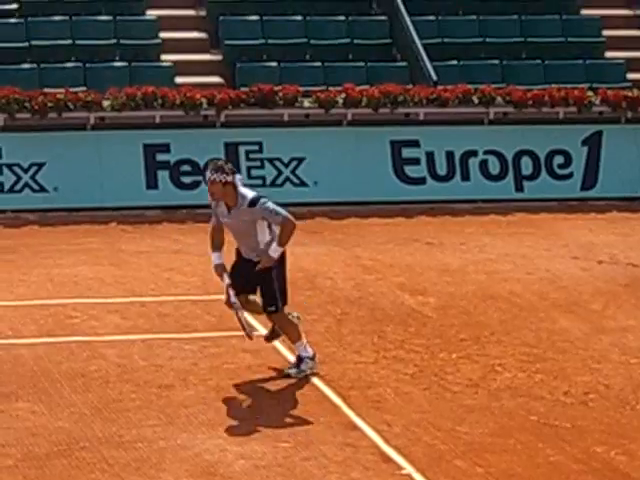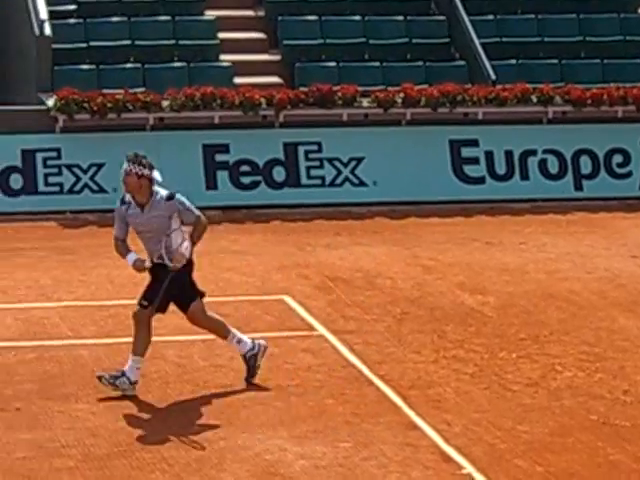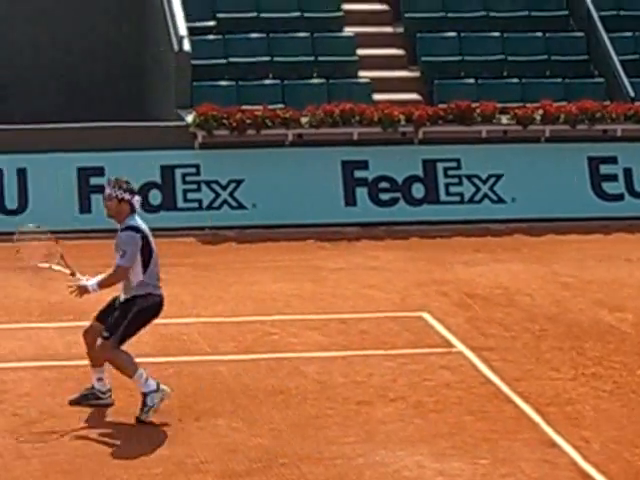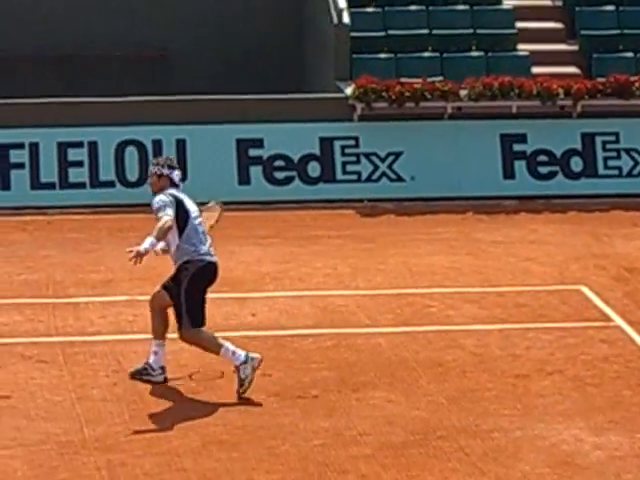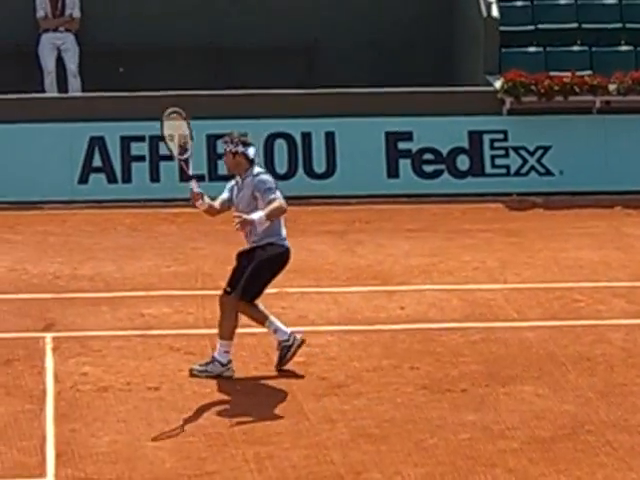
dt=0.5s
person 1, frame 1
left shoulder: (253, 203)
right shoulder: (217, 203)
left elbow: (289, 224)
right elbow: (216, 229)
left wrist: (274, 254)
right wrist: (216, 260)
left hip: (267, 259)
right hip: (246, 256)
left knee: (275, 313)
right knee: (235, 301)
left ankle: (306, 355)
right ankle: (281, 320)
person 1, frame 2
left shoulder: (169, 200)
right shoulder: (123, 206)
left elbow: (200, 223)
right elbow: (119, 242)
right wrist: (132, 259)
left hip: (175, 266)
right hip: (159, 265)
left knee: (141, 315)
right knee: (197, 316)
left ankle: (130, 377)
right ankle: (250, 348)
person 1, frame 3
left shoulder: (130, 233)
right shoulder: (132, 228)
left elbow: (119, 274)
left wrist: (91, 286)
right wrist: (96, 280)
left hip: (145, 300)
right hip: (132, 297)
left knee: (105, 347)
right knee: (90, 335)
left ankle: (152, 390)
right ankle: (100, 390)
person 1, frame 4
left shoulder: (164, 198)
right shoulder: (183, 200)
left elbow: (166, 223)
left wrist: (147, 246)
right wrist: (164, 246)
left hip: (195, 267)
right hip: (201, 265)
left knee: (189, 333)
right knee: (157, 302)
left ankle: (243, 361)
right ankle: (155, 367)
person 1, frame 5
left shoulder: (260, 179)
right shoulder: (235, 185)
left elbow: (280, 205)
right elbow: (215, 209)
left wrist: (256, 218)
right wrist: (201, 201)
left hip: (269, 250)
right hip: (257, 250)
left knee: (228, 300)
right knee: (240, 302)
left ankle: (222, 361)
right ankle: (287, 338)
